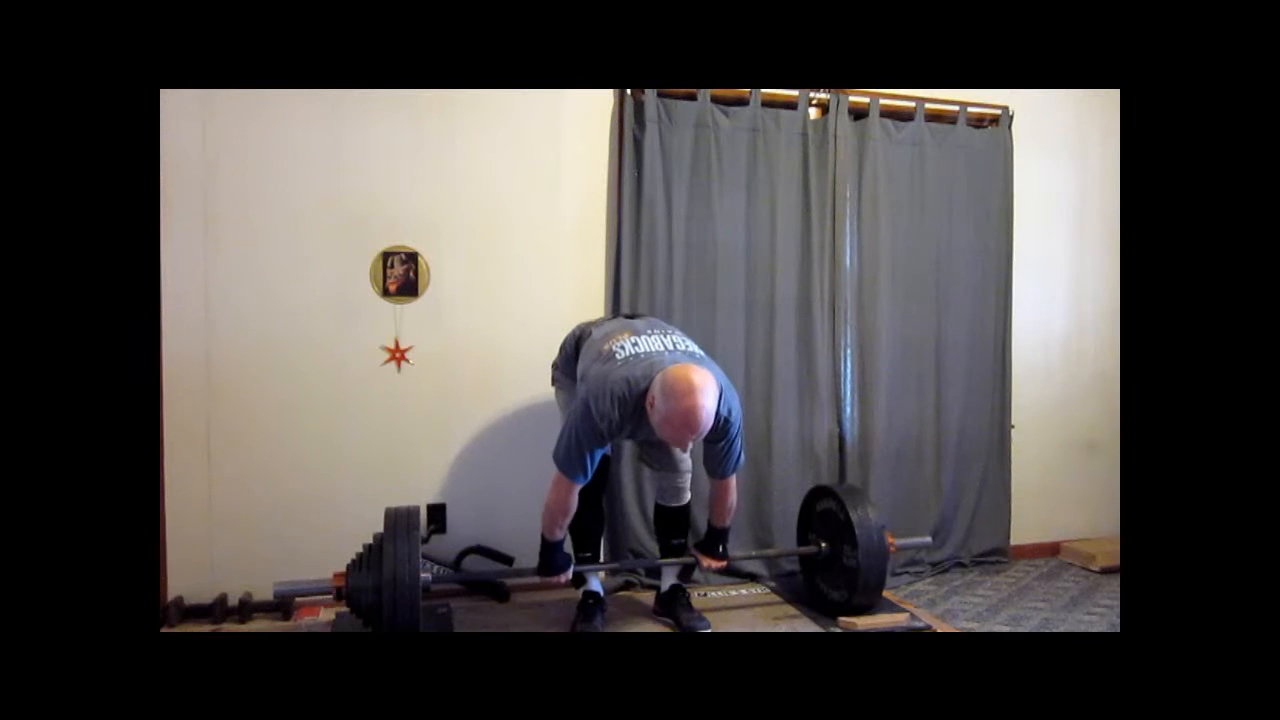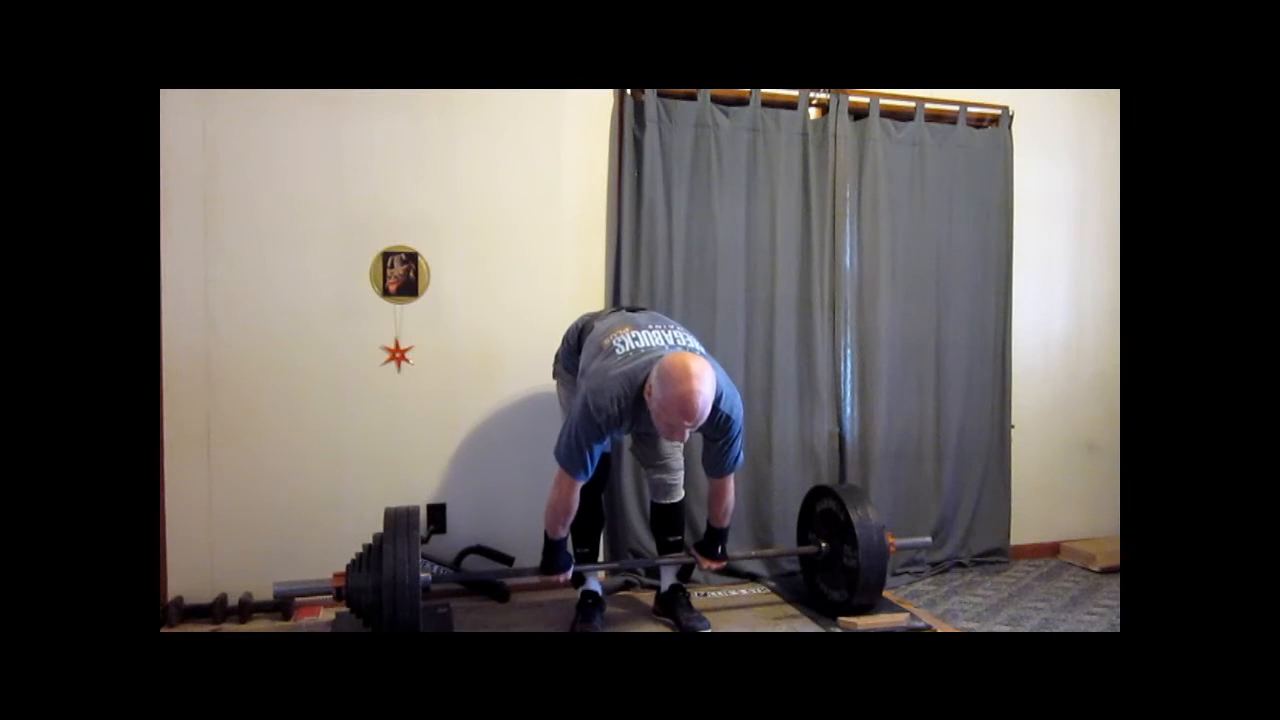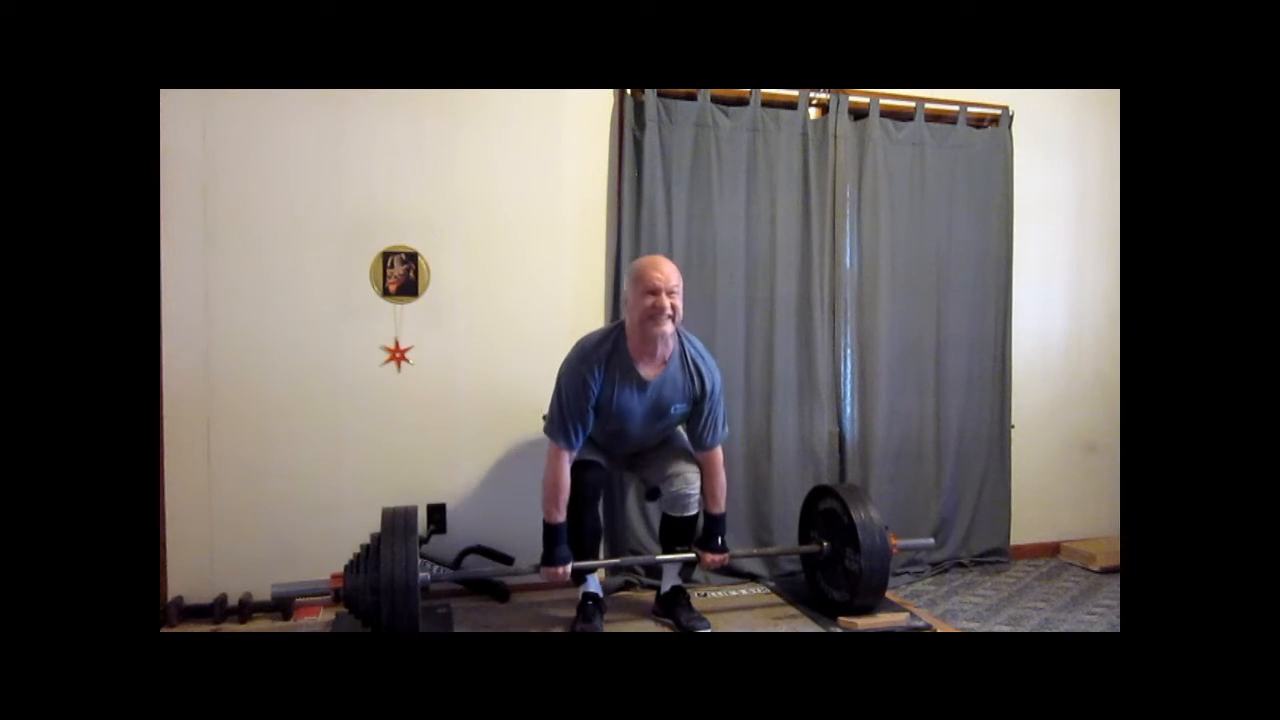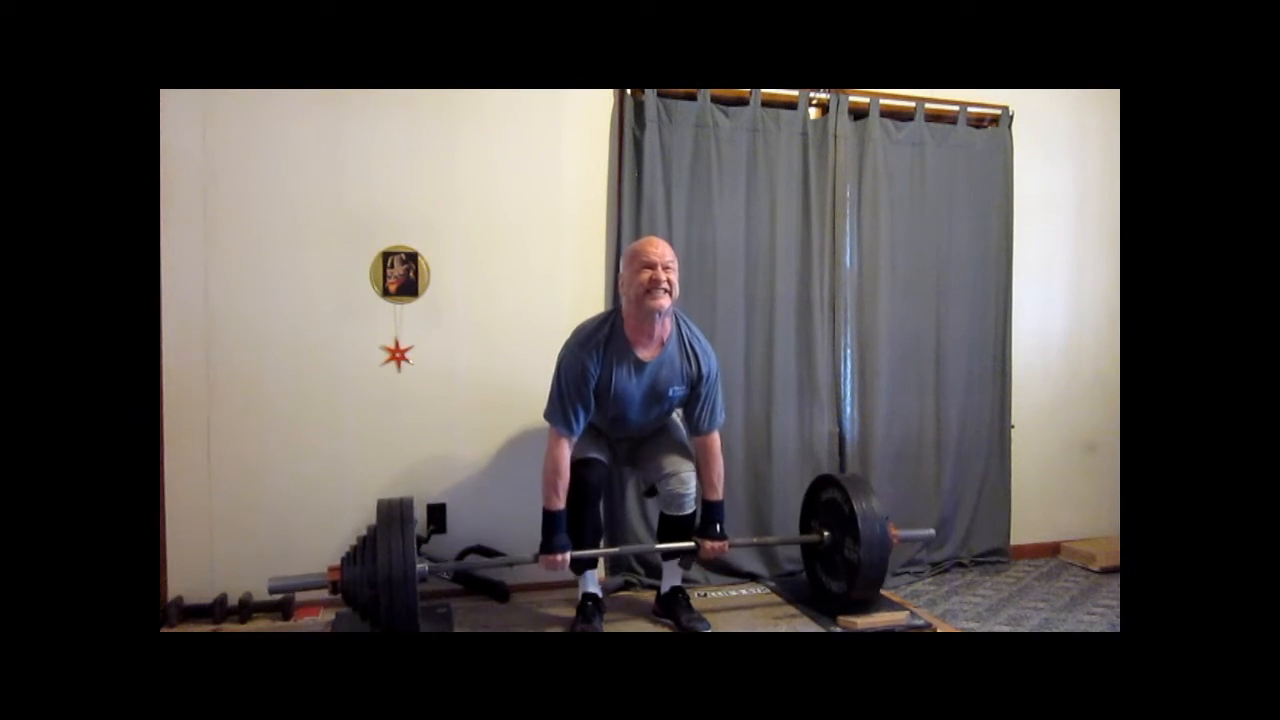
dt=0.7s
person 1, frame 1
left shoulder: (723, 404)
right shoulder: (603, 401)
left elbow: (724, 481)
right elbow: (566, 486)
left wrist: (715, 543)
right wrist: (552, 554)
left knee: (676, 476)
right knee: (589, 480)
left ankle: (671, 590)
right ankle: (591, 592)
person 1, frame 2
left shoulder: (724, 402)
right shoulder: (603, 398)
left elbow: (722, 480)
right elbow: (568, 483)
left wrist: (714, 543)
right wrist: (555, 554)
right hip: (580, 355)
left knee: (669, 473)
right knee: (589, 478)
left ankle: (670, 589)
right ankle: (590, 591)
person 1, frame 3
left shoulder: (700, 365)
right shoulder: (589, 359)
left elbow: (710, 453)
right elbow: (561, 454)
left wrist: (714, 533)
right wrist: (554, 544)
left hip: (656, 441)
right hip: (592, 442)
left knee: (686, 482)
right knee: (582, 485)
left ankle: (671, 592)
right ankle: (589, 595)
person 1, frame 4
left shoulder: (696, 350)
right shoulder: (587, 346)
left elbow: (707, 439)
right elbow: (561, 441)
left wrist: (713, 521)
right wrist: (553, 532)
left hip: (655, 427)
right hip: (593, 430)
left knee: (682, 483)
right knee: (586, 483)
left ankle: (671, 593)
right ankle: (590, 597)
